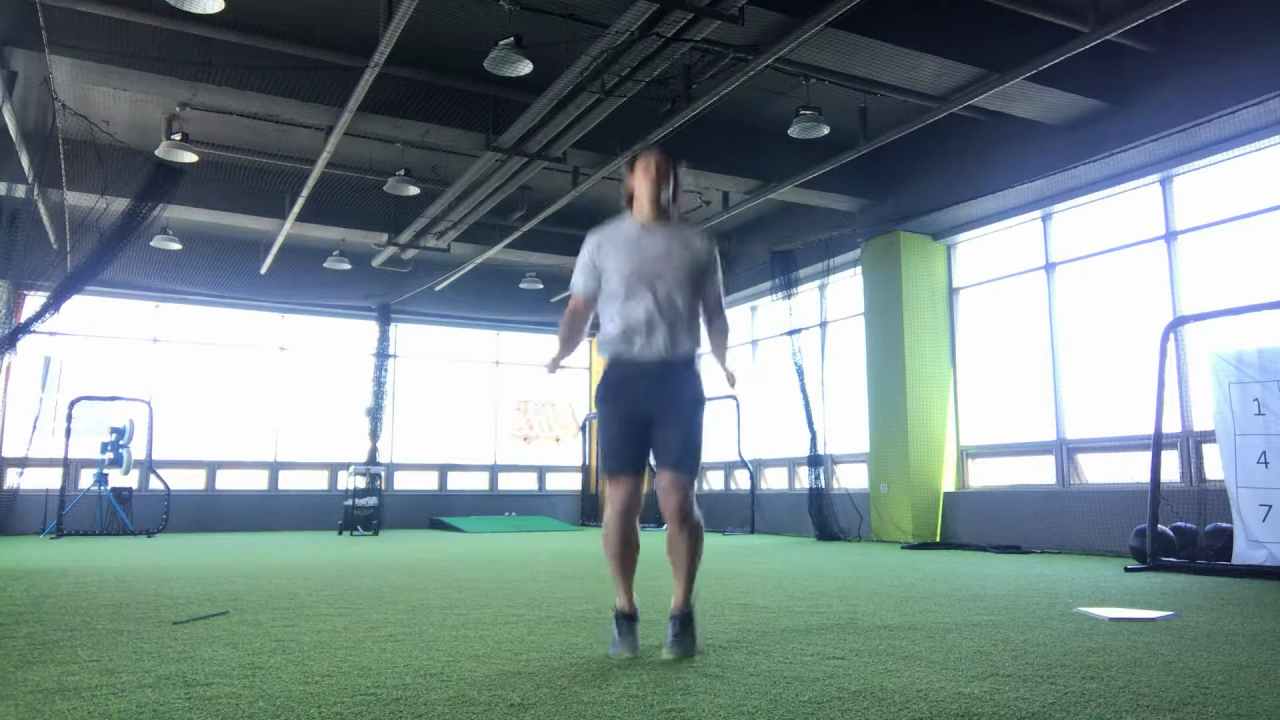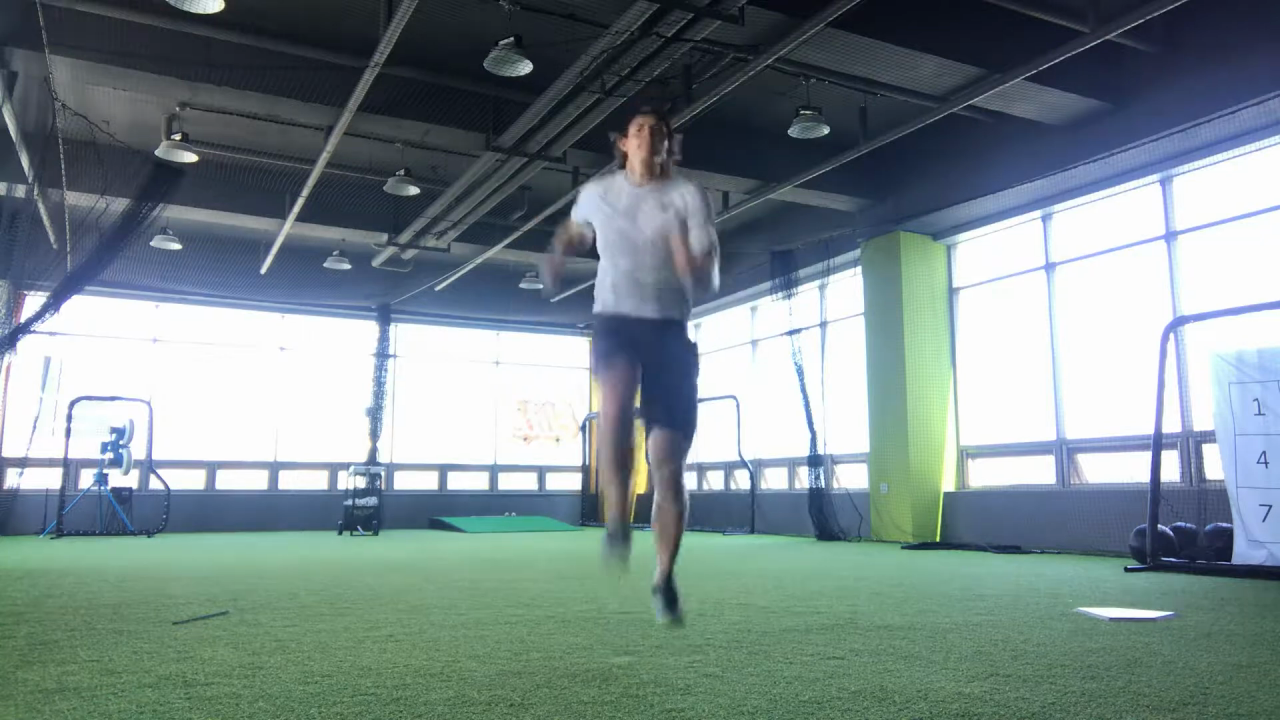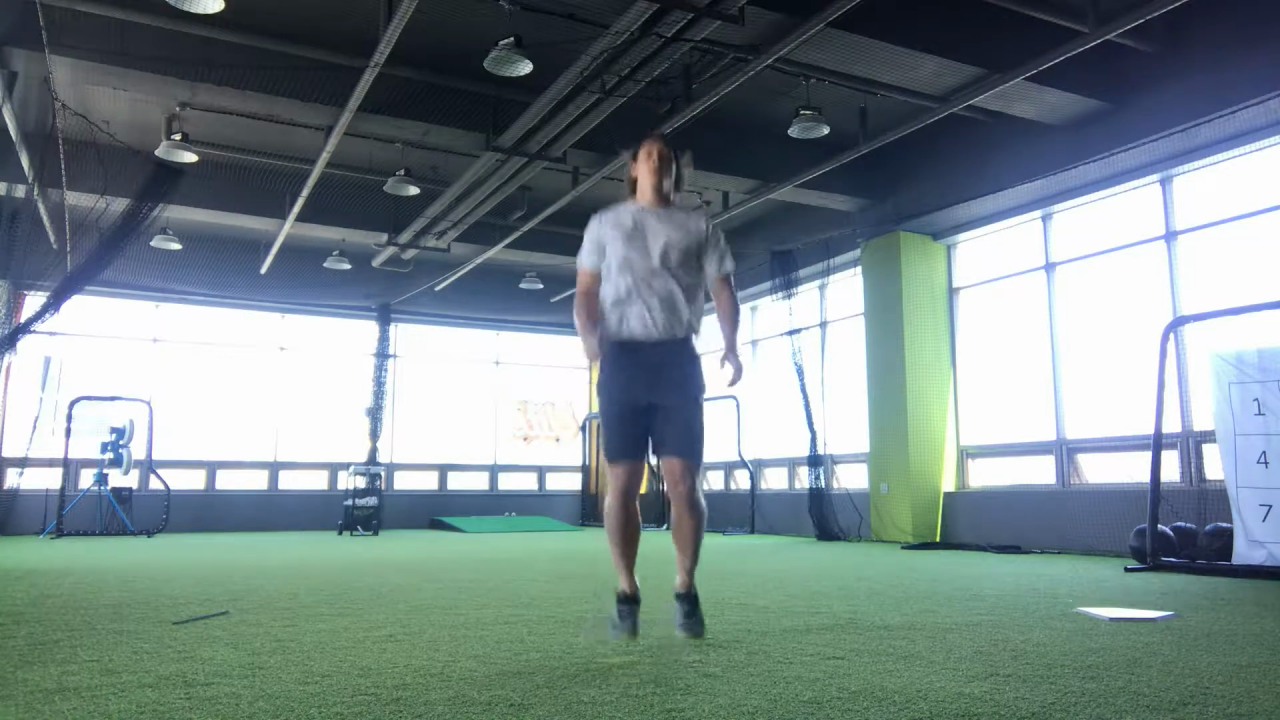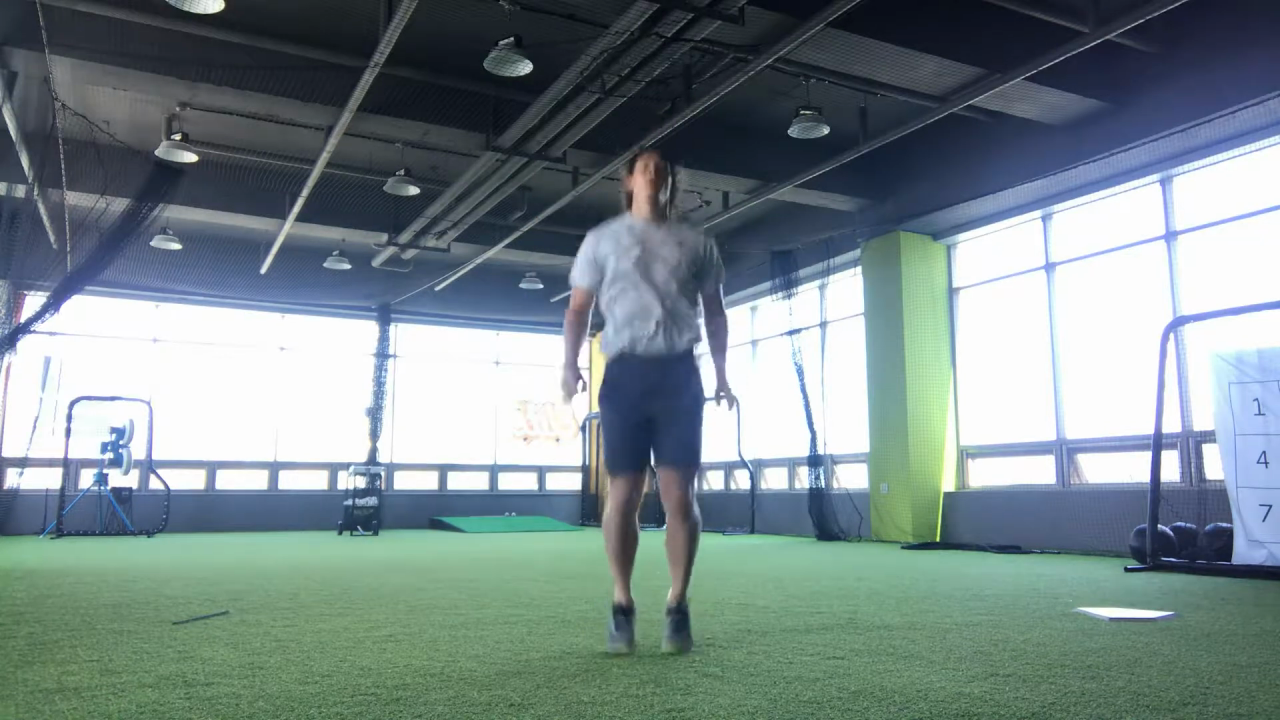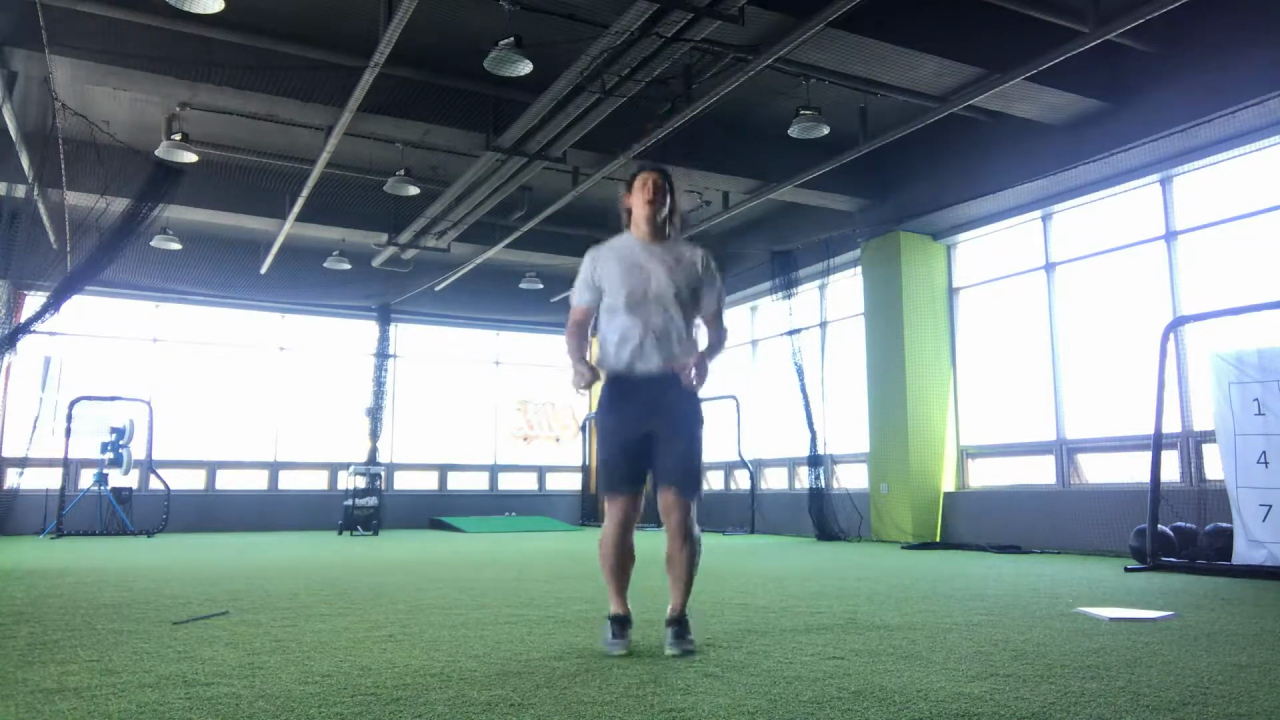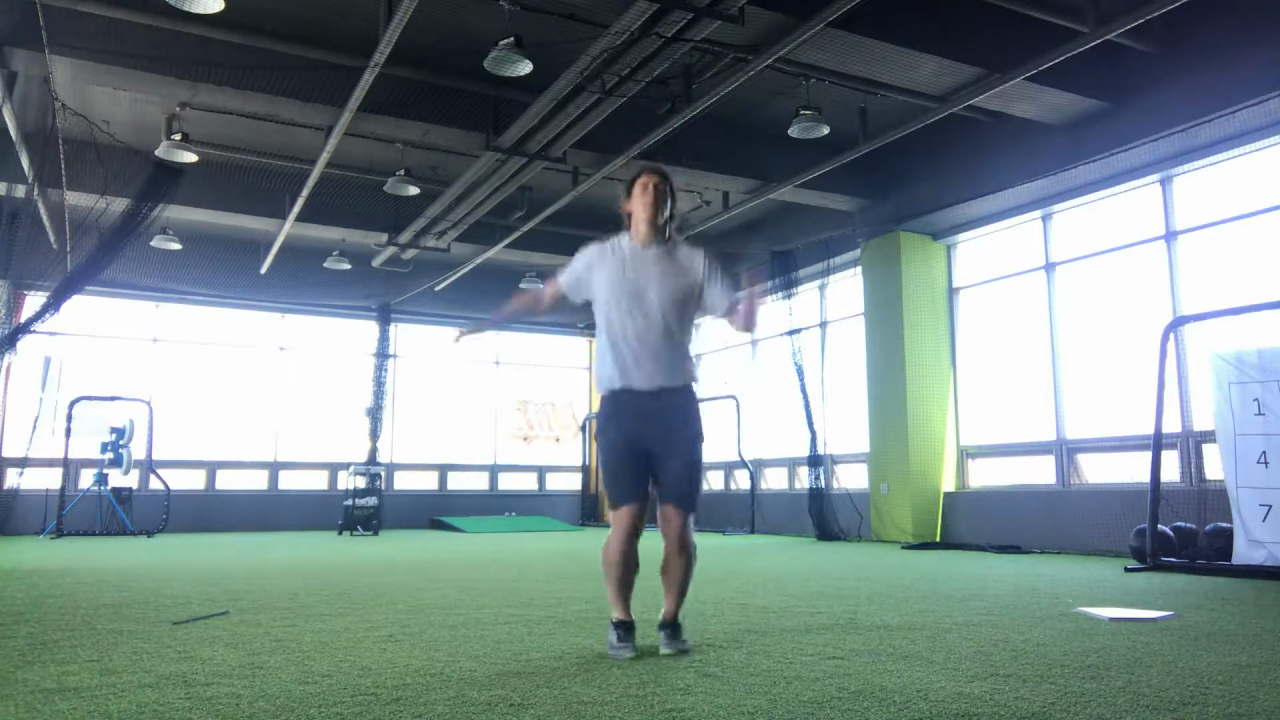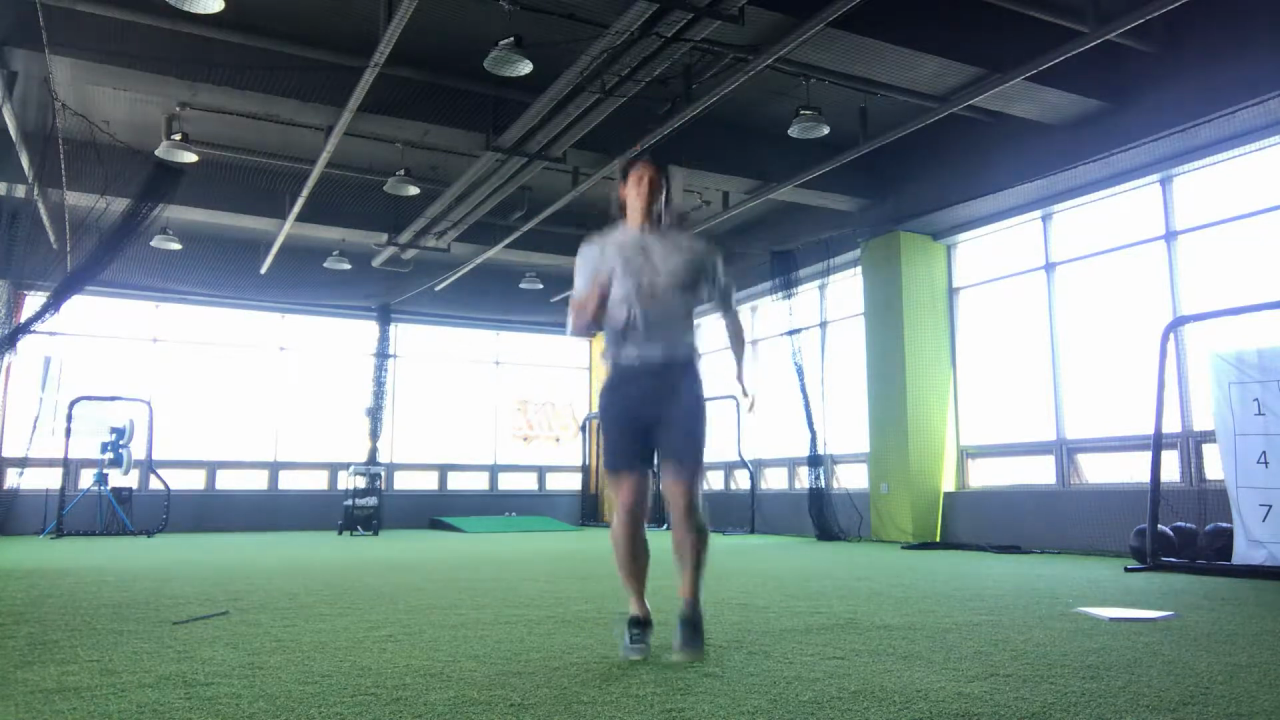
dt=0.5s
person 1, frame 1
left shoulder: (697, 243)
right shoulder: (602, 240)
left elbow: (714, 312)
right elbow: (579, 309)
left wrist: (723, 358)
right wrist: (563, 350)
left hip: (677, 379)
right hip: (622, 379)
left knee: (678, 498)
right knee: (622, 501)
left ankle: (681, 612)
right ankle: (625, 611)
person 1, frame 2
left shoulder: (688, 197)
right shoulder: (597, 191)
left elbow: (707, 275)
right elbow: (574, 229)
left wrist: (693, 266)
right wrist: (553, 258)
left hip: (669, 332)
right hip: (616, 323)
left knee: (668, 461)
right knee: (616, 412)
left ankle: (664, 578)
right ankle: (619, 519)
person 1, frame 3
left shoulder: (699, 226)
right shoulder: (604, 222)
left elbow: (723, 293)
right elbow: (585, 292)
left wrist: (731, 346)
right wrist: (588, 331)
left hip: (677, 359)
right hip: (623, 360)
left knee: (683, 481)
right knee: (623, 482)
left ankle: (685, 591)
right ankle: (627, 593)
person 1, frame 4
left shoulder: (696, 242)
right shoulder: (601, 239)
left elbow: (714, 312)
right elbow: (578, 308)
left wrist: (721, 373)
right wrist: (571, 364)
left hip: (678, 373)
right hip: (625, 372)
left knee: (678, 494)
right knee: (623, 494)
left ankle: (677, 606)
right ankle: (622, 606)
person 1, frame 5
left shoulder: (694, 258)
right shoulder: (601, 257)
left elbow: (717, 326)
right elbow: (577, 323)
left wrist: (705, 357)
right wrist: (579, 363)
left hip: (675, 396)
right hip: (621, 395)
left knee: (678, 513)
right knee: (620, 515)
left ankle: (677, 617)
right ankle: (618, 615)
person 1, frame 6
left shoulder: (694, 262)
right shoulder: (597, 257)
left elbow: (738, 317)
right elbow: (548, 294)
left wrist: (744, 310)
right wrist: (499, 316)
left hip: (676, 404)
right hip: (622, 404)
left knee: (677, 525)
right knee: (625, 522)
left ankle: (670, 620)
right ankle: (621, 621)
person 1, frame 7
left shoulder: (693, 249)
right shoulder: (598, 251)
left elbow: (726, 307)
right elbow: (578, 322)
left wrist: (741, 366)
right wrist: (593, 310)
left hip: (676, 378)
right hip: (625, 382)
left knee: (683, 497)
right knee: (628, 501)
left ankle: (689, 611)
right ankle: (638, 616)
